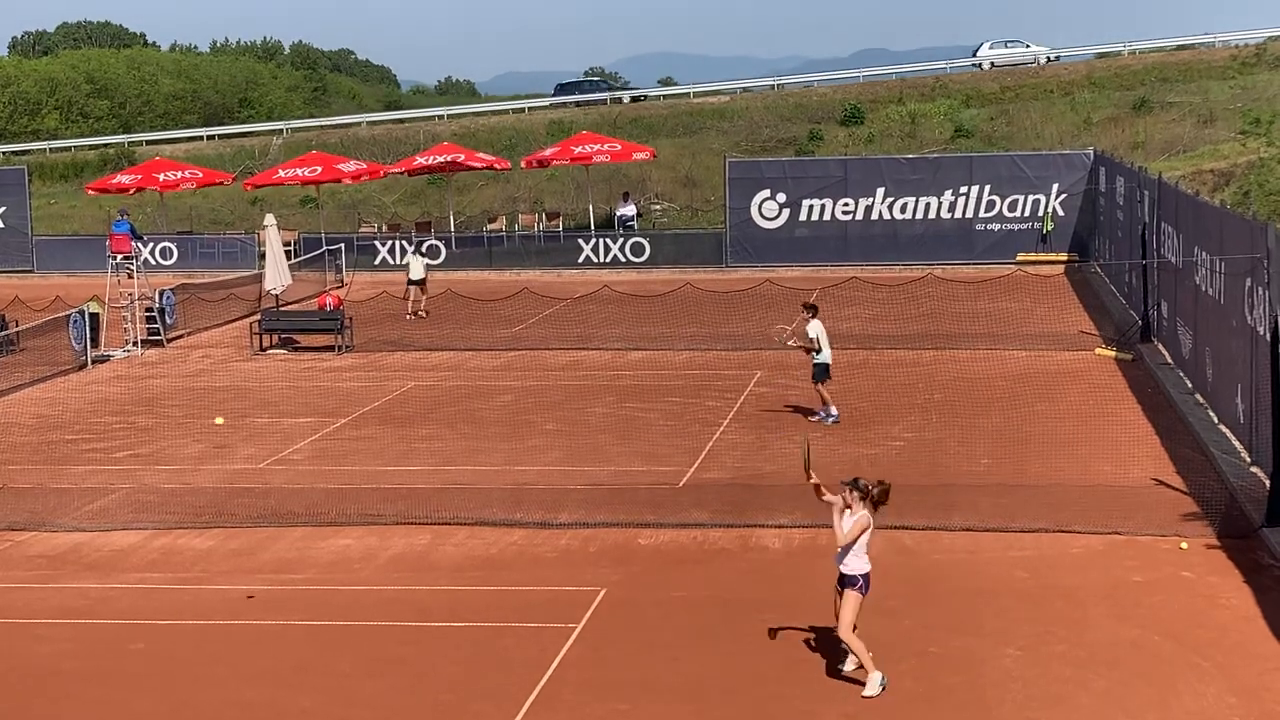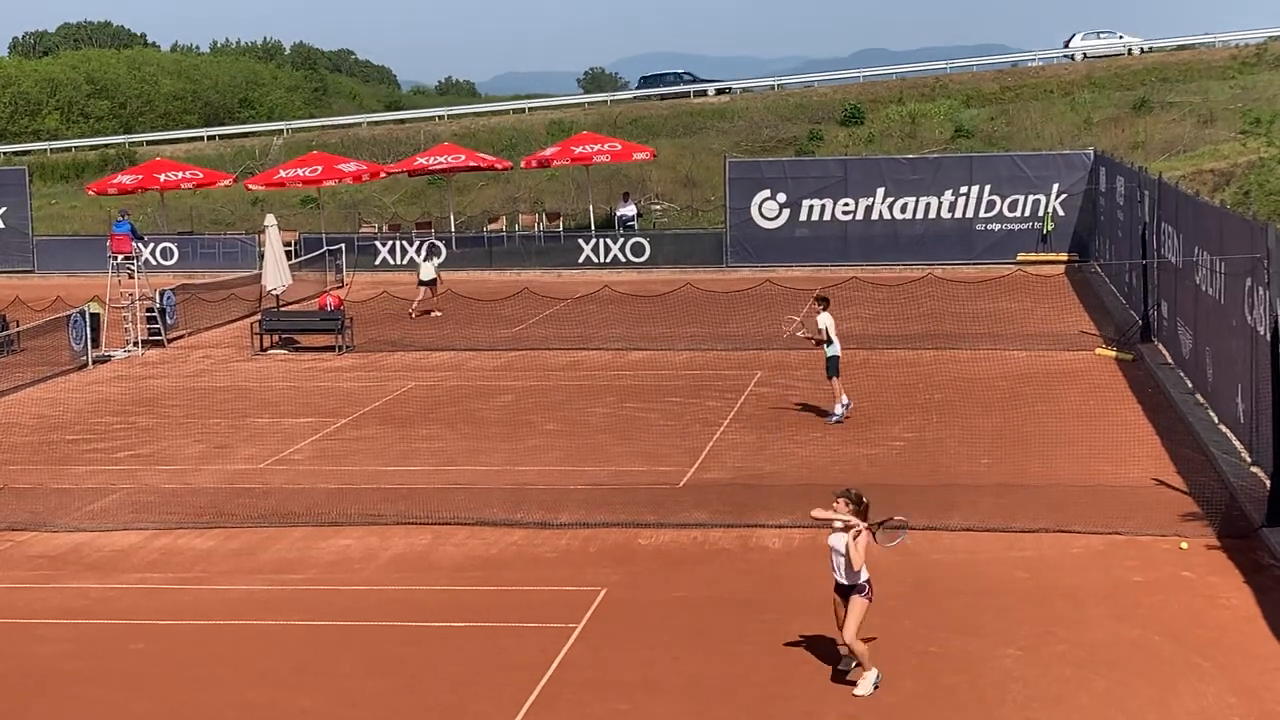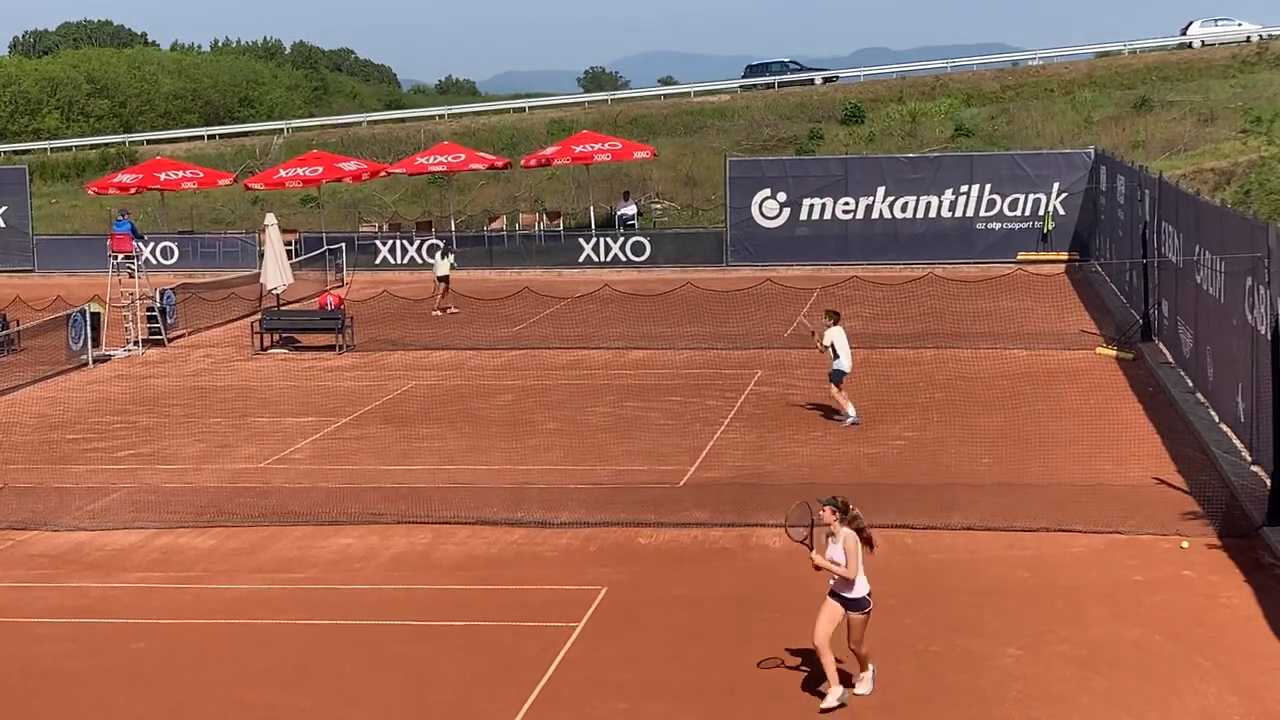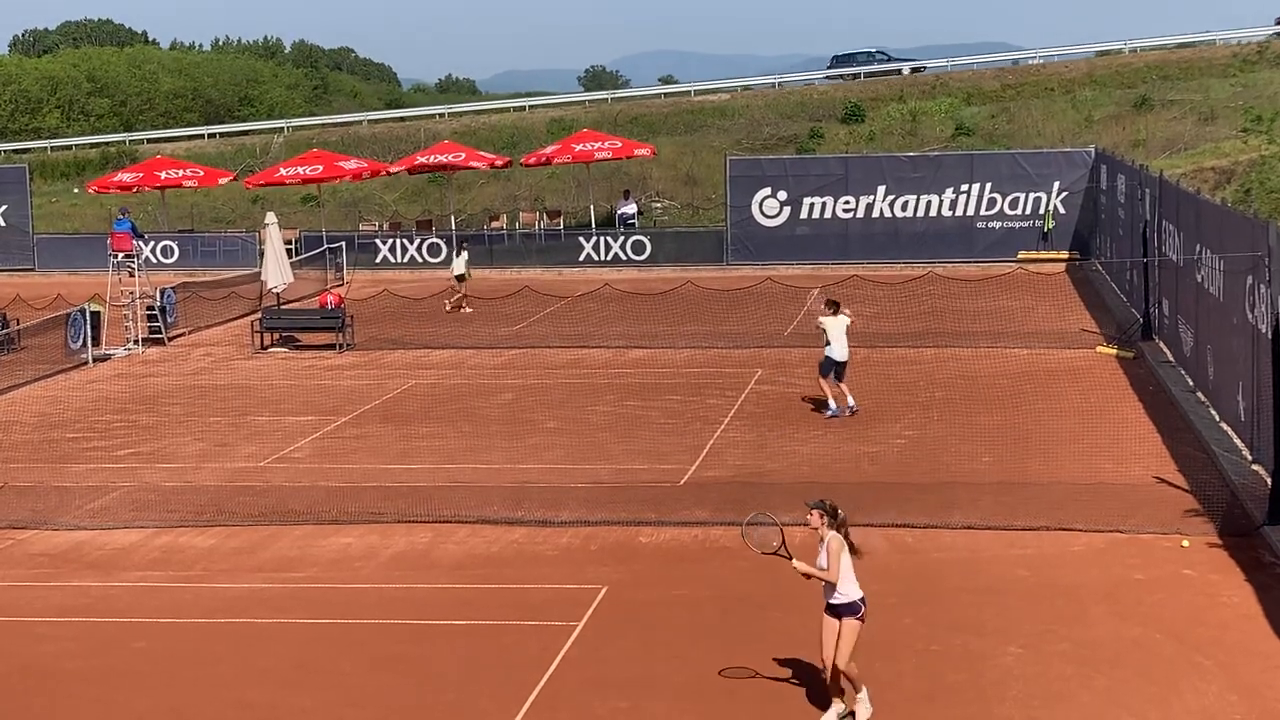
dt=0.3s
person 1, frame 1
left shoulder: (863, 519)
right shoulder: (847, 510)
left elbow: (841, 541)
right elbow: (824, 496)
left wrist: (835, 514)
right wrist: (816, 484)
left hip: (857, 579)
right hip: (845, 575)
left knee: (844, 632)
right knee: (843, 621)
left ankle: (875, 675)
right ankle: (860, 655)
person 1, frame 2
left shoulder: (861, 531)
right shoulder: (837, 519)
left elbow: (857, 566)
right elbow: (814, 513)
left wrist: (852, 538)
right wrist: (841, 518)
left hip: (860, 587)
right hip: (841, 584)
left knee: (849, 638)
right knee: (843, 631)
left ankle: (871, 673)
right ankle: (857, 652)
person 1, frame 3
left shoulder: (849, 537)
right shoulder: (830, 534)
left elbow: (851, 575)
left wrist: (824, 562)
right wrist: (819, 560)
left hip: (858, 598)
right hip: (837, 594)
left knee: (855, 645)
right knee: (819, 641)
left ankle: (866, 671)
right ankle: (836, 691)
person 1, frame 4
left shoulder: (834, 540)
right shoulder: (824, 540)
left elbow: (833, 577)
left wrist: (807, 569)
right wrist: (808, 570)
left hip: (852, 605)
right hip: (833, 605)
left knee: (841, 663)
right knee: (828, 660)
left ankle: (861, 694)
